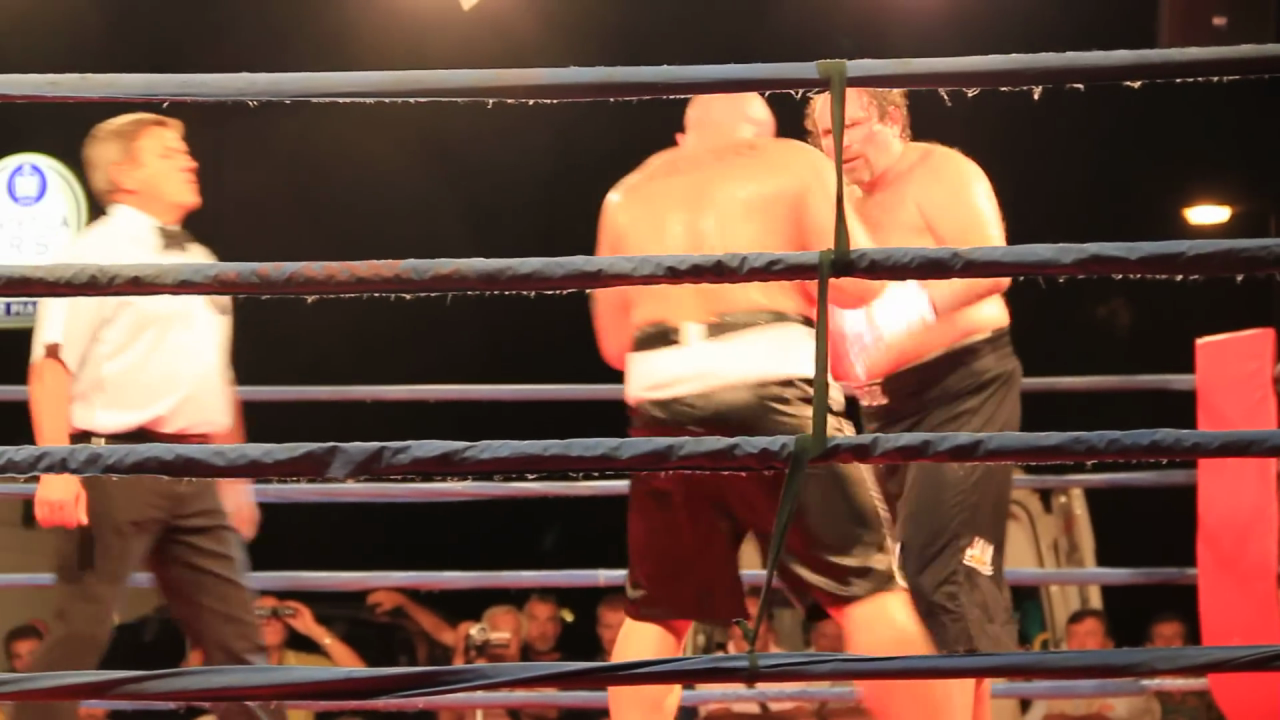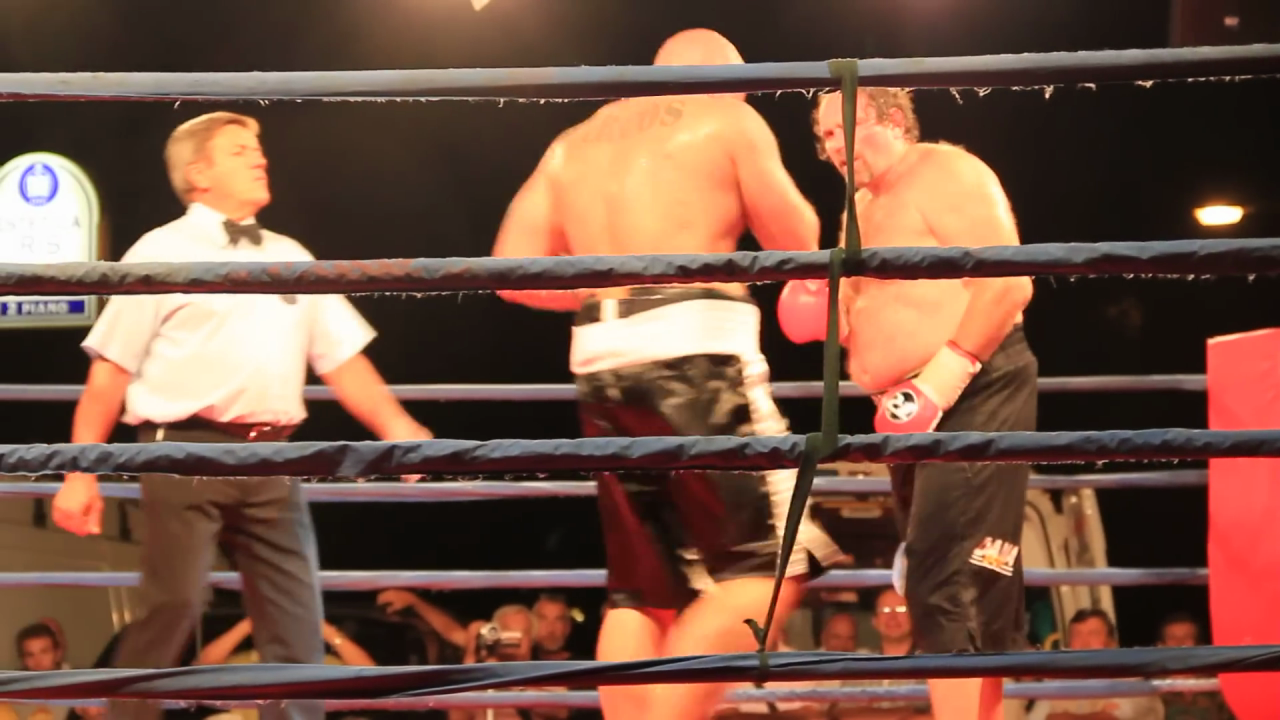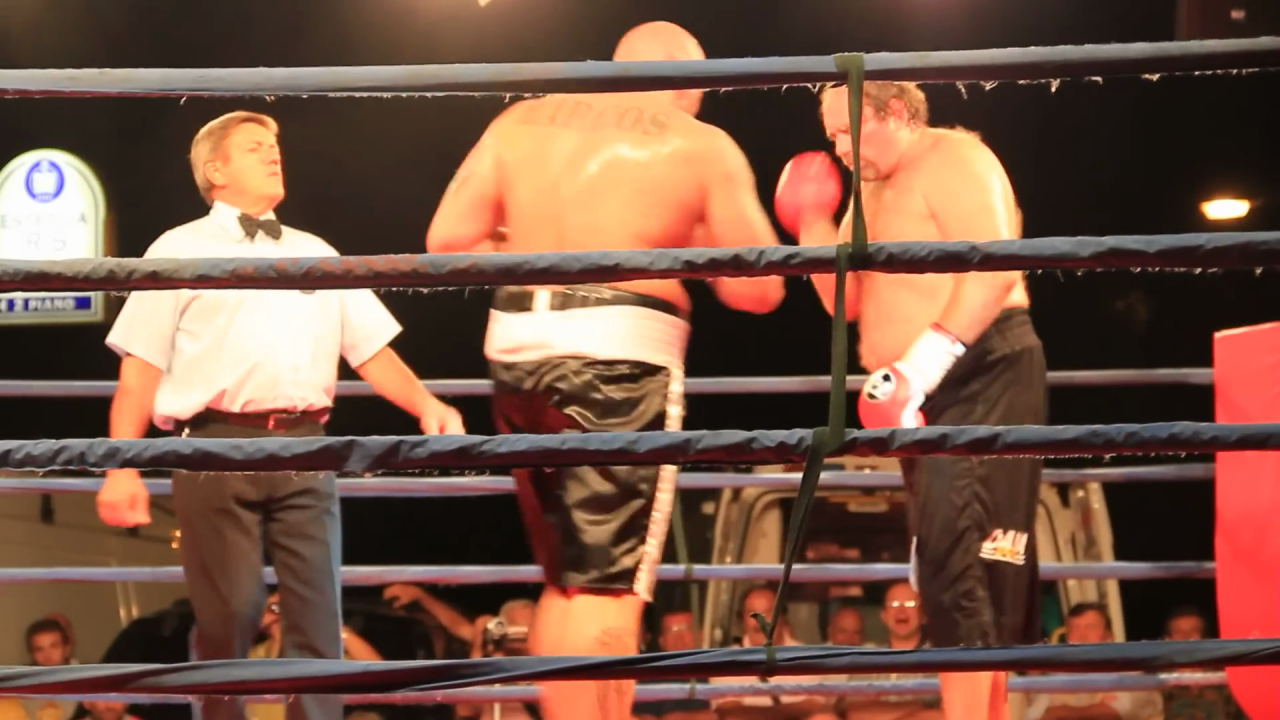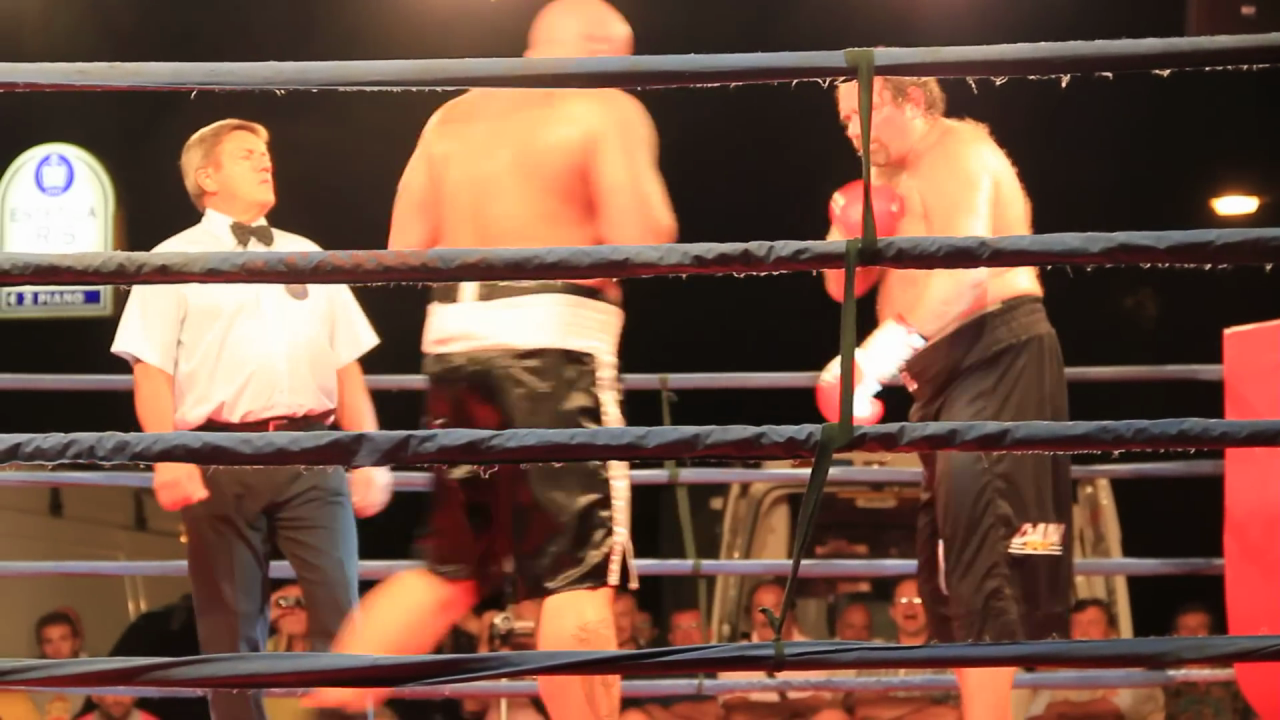
dt=0.2s
person 1, frame 1
left shoulder: (627, 196)
right shoulder: (794, 162)
left elbow: (616, 344)
right elbow: (856, 285)
left hip: (665, 401)
right hip: (769, 390)
left knee: (656, 614)
right knee: (870, 594)
person 1, frame 2
left shoulder: (573, 148)
right shoulder: (727, 120)
right elbow: (797, 241)
left hip: (605, 371)
right hip: (692, 362)
left knee: (641, 597)
right knee: (761, 567)
person 1, frame 3
left shoulder: (522, 123)
right shoulder: (703, 149)
left elbow: (449, 239)
right elbow: (756, 290)
right wrist: (704, 246)
left hip: (521, 360)
right hip: (618, 363)
left knee: (573, 583)
right knee: (608, 588)
person 1, frame 4
left shoulder: (451, 120)
right shoulder: (607, 115)
left elbow: (408, 251)
right elbow: (639, 243)
right wrist: (606, 221)
left hip: (458, 349)
right hip: (547, 353)
left knee: (448, 569)
right knee: (578, 580)
person 2, frame 1
left shoulder: (940, 174)
right shoulder: (843, 204)
left elbow: (989, 267)
right elbow: (852, 316)
left wrist: (892, 311)
left hip: (963, 390)
right hip: (891, 407)
left knee: (936, 574)
right knee: (931, 573)
person 2, frame 2
left shoulder: (948, 175)
right shoulder: (861, 206)
left elbow: (1008, 283)
right elbow: (867, 326)
left wrist: (939, 384)
right wrist: (824, 318)
left hip: (976, 391)
right hip: (912, 411)
left knee: (942, 574)
right knee: (965, 578)
person 2, frame 3
left shoulder: (954, 160)
right shoulder: (873, 192)
left elbow: (996, 269)
right elbow: (847, 302)
left wrist: (919, 367)
right wrist: (815, 227)
left hip: (980, 376)
right hip: (926, 395)
left knee: (957, 563)
right knee: (960, 566)
person 2, frame 4
left shoulder: (959, 155)
right shoulder: (888, 178)
left elbow: (966, 273)
right elbow: (844, 284)
left wrist: (876, 354)
right wrist: (847, 224)
left hip: (994, 361)
right hip: (948, 379)
left knee: (982, 555)
right knee: (949, 558)
person 3, frame 1
left shoulder: (201, 263)
right shoulder: (97, 253)
right elbow: (50, 365)
left wrist: (234, 477)
right wrist: (56, 466)
left hip: (192, 475)
left knee: (236, 630)
right knee: (82, 630)
person 3, frame 2
left shoulder: (291, 258)
right shoulder: (161, 253)
left elbow: (342, 358)
right elbow: (109, 371)
left wrist: (395, 424)
right wrist: (80, 473)
right hip: (186, 453)
left knee: (295, 624)
right knee: (172, 607)
person 3, frame 3
left shoulder: (317, 254)
right shoulder: (179, 251)
left elbow: (371, 351)
right elbow: (141, 368)
left wrist: (428, 406)
right wrist: (122, 467)
right hip: (216, 449)
left knee: (315, 615)
right knee: (229, 613)
person 3, frame 4
left shoulder: (308, 257)
right shoulder: (174, 261)
left elbow: (346, 365)
right elbow: (151, 371)
left wrist: (370, 456)
right wrist: (166, 455)
left hip: (310, 455)
right hip: (221, 457)
left knee: (337, 604)
right knee: (232, 621)
